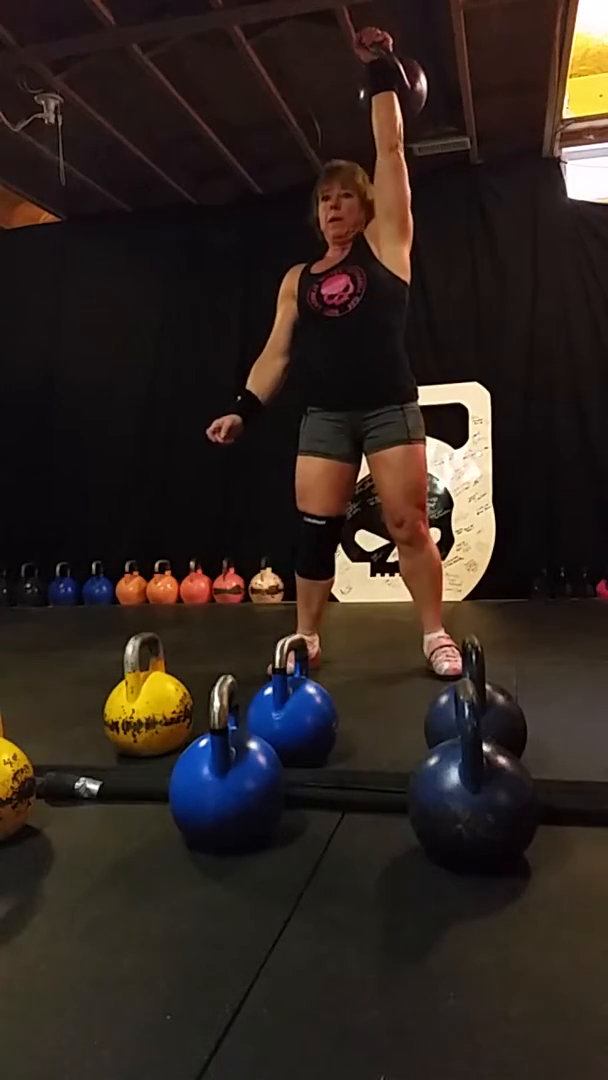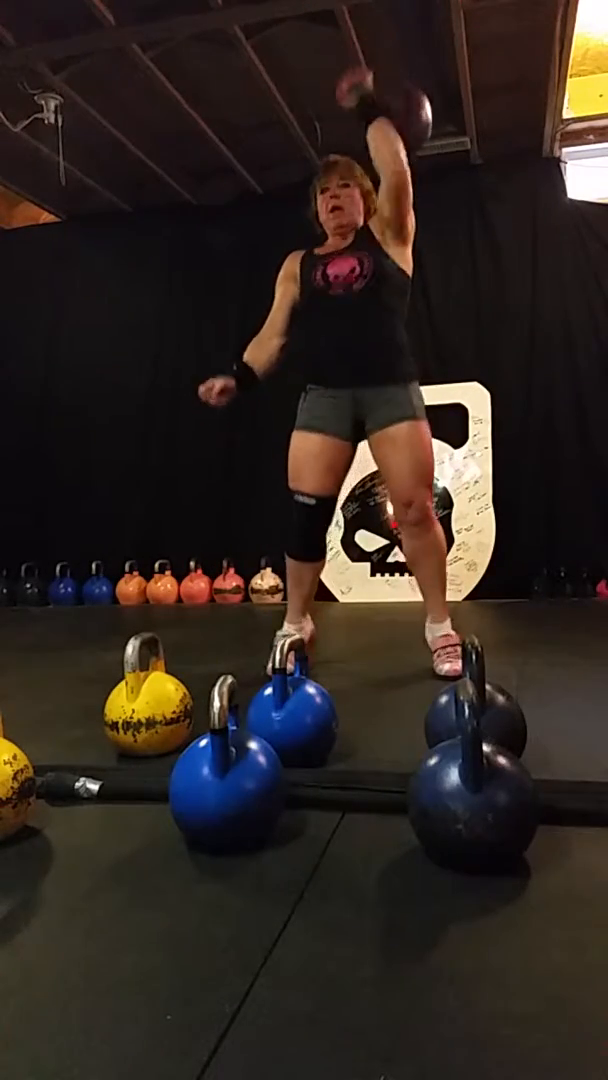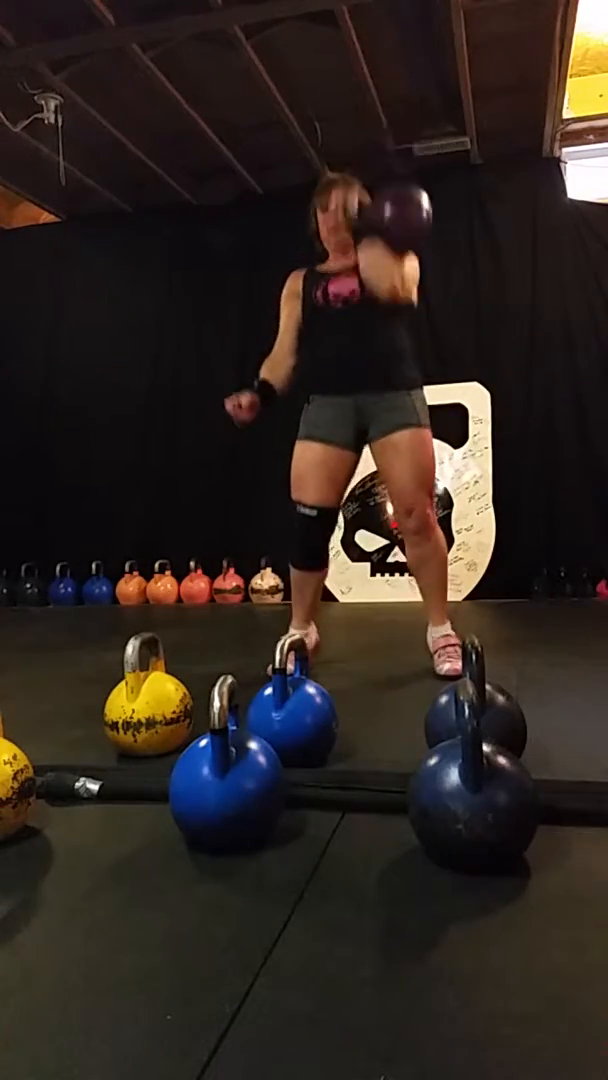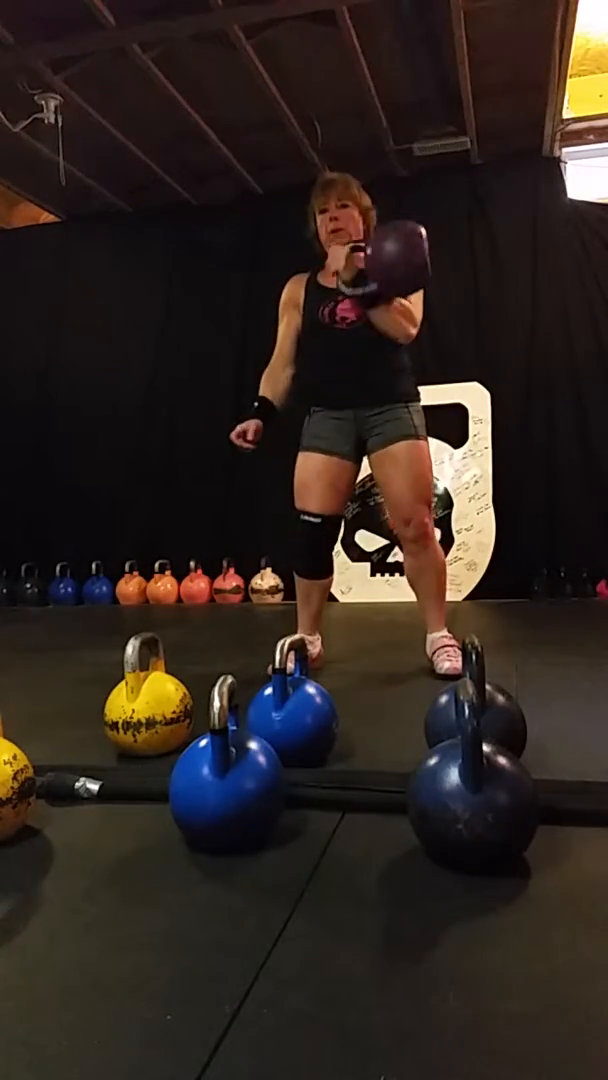
dt=0.2s
person 1, frame 1
left shoulder: (386, 242)
right shoulder: (298, 280)
left elbow: (391, 154)
right elbow: (275, 353)
left wrist: (381, 73)
right wrist: (243, 408)
left hip: (390, 410)
right hip: (326, 417)
left knee: (408, 527)
right knee: (315, 532)
left ankle: (436, 636)
right ankle: (305, 640)
person 1, frame 2
left shoulder: (387, 235)
right shoulder: (299, 264)
left elbow: (398, 176)
right elbow: (273, 333)
left wrist: (371, 108)
right wrist: (240, 377)
left hip: (391, 388)
right hip: (324, 395)
left knee: (414, 507)
right knee: (304, 508)
left ankle: (440, 629)
right ankle: (295, 623)
person 1, frame 3
left shoulder: (394, 256)
right shoulder: (301, 282)
left elbow: (394, 287)
right elbow: (285, 351)
left wrist: (360, 228)
right wrist: (258, 393)
left hip: (394, 396)
right hip: (328, 404)
left knee: (417, 516)
right knee: (309, 520)
left ankle: (441, 633)
right ankle: (301, 630)
person 1, frame 4
right shoulder: (299, 288)
left elbow: (405, 328)
right elbow: (282, 362)
left wrist: (359, 278)
right wrist: (261, 413)
left hip: (392, 409)
right hip: (328, 417)
left knee: (414, 525)
right knee: (313, 529)
left ankle: (439, 635)
right ankle: (307, 638)
